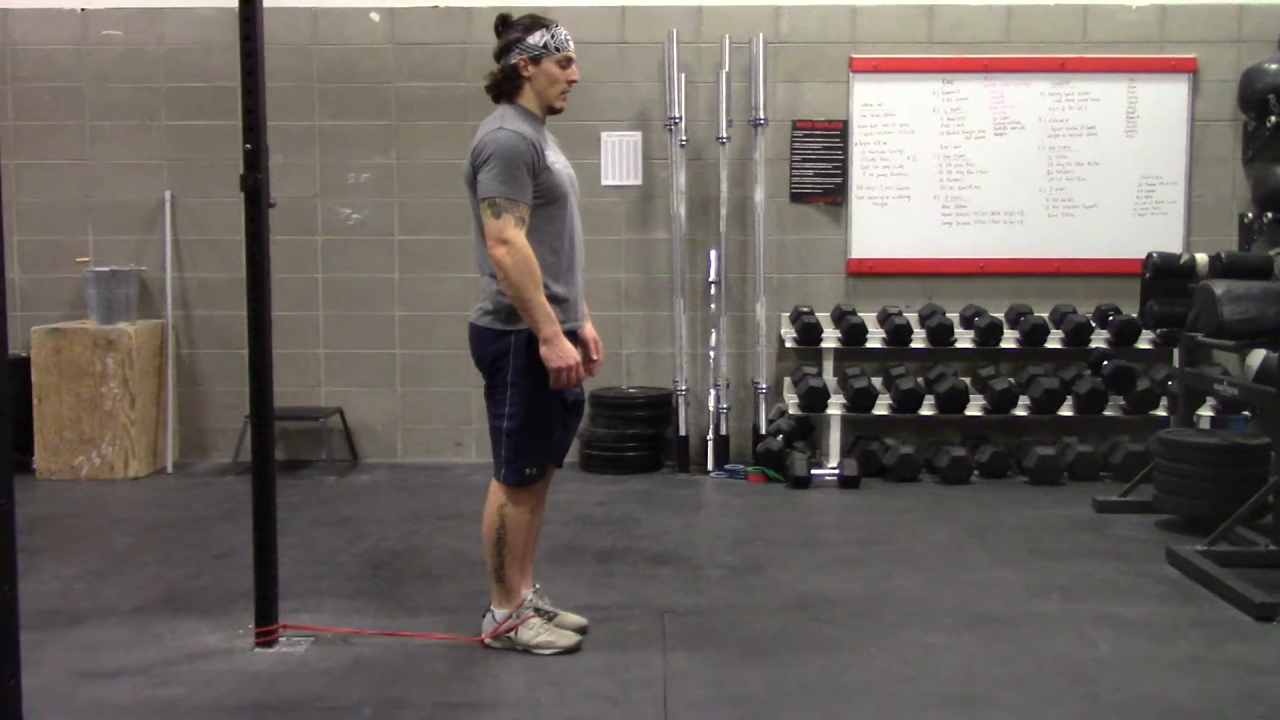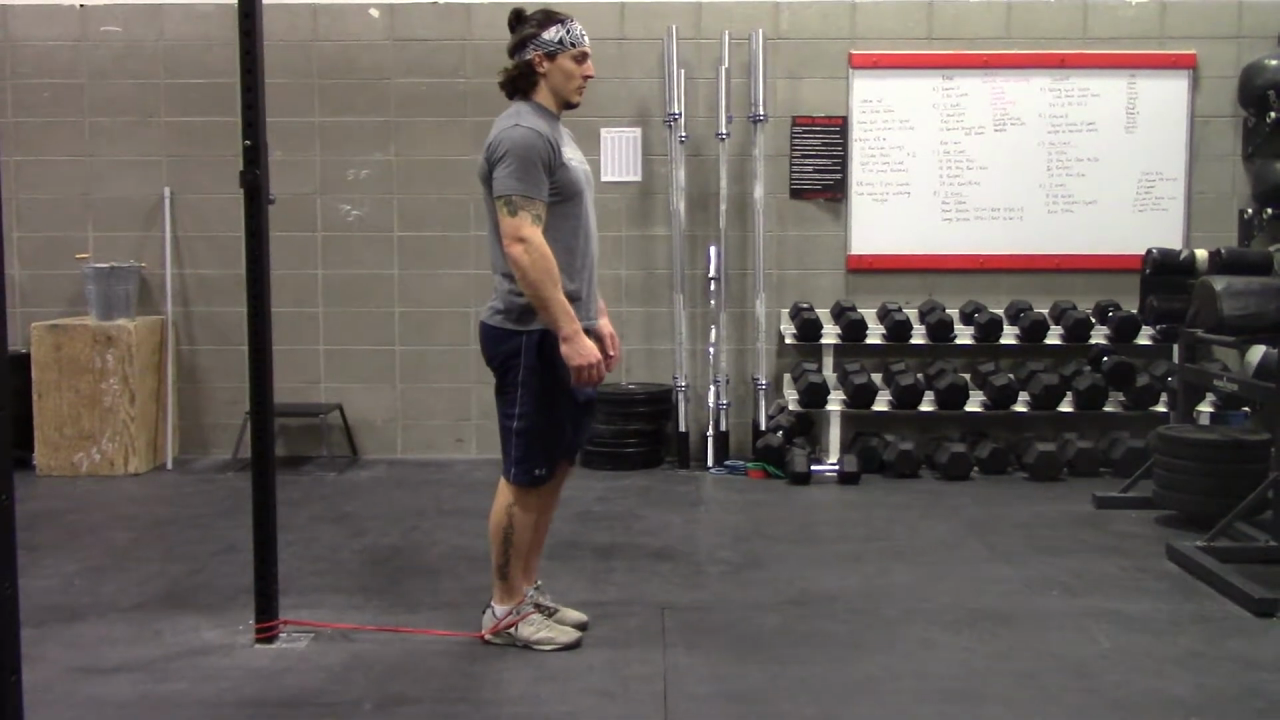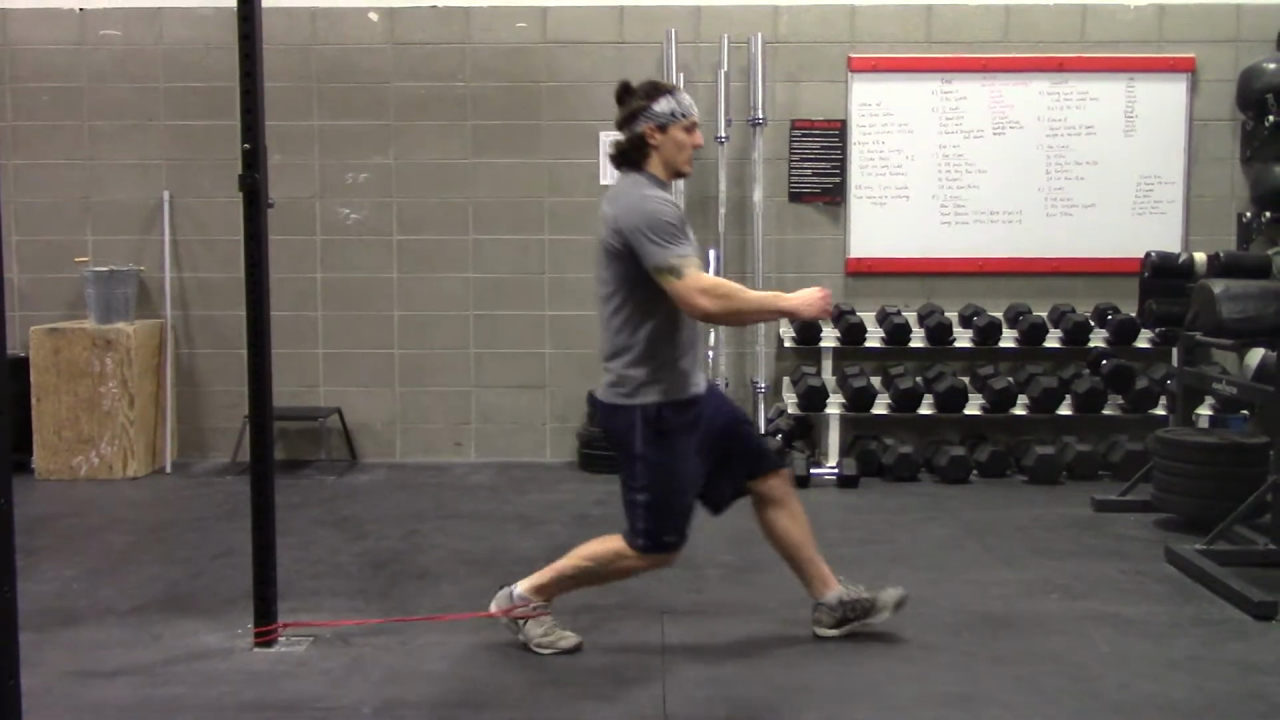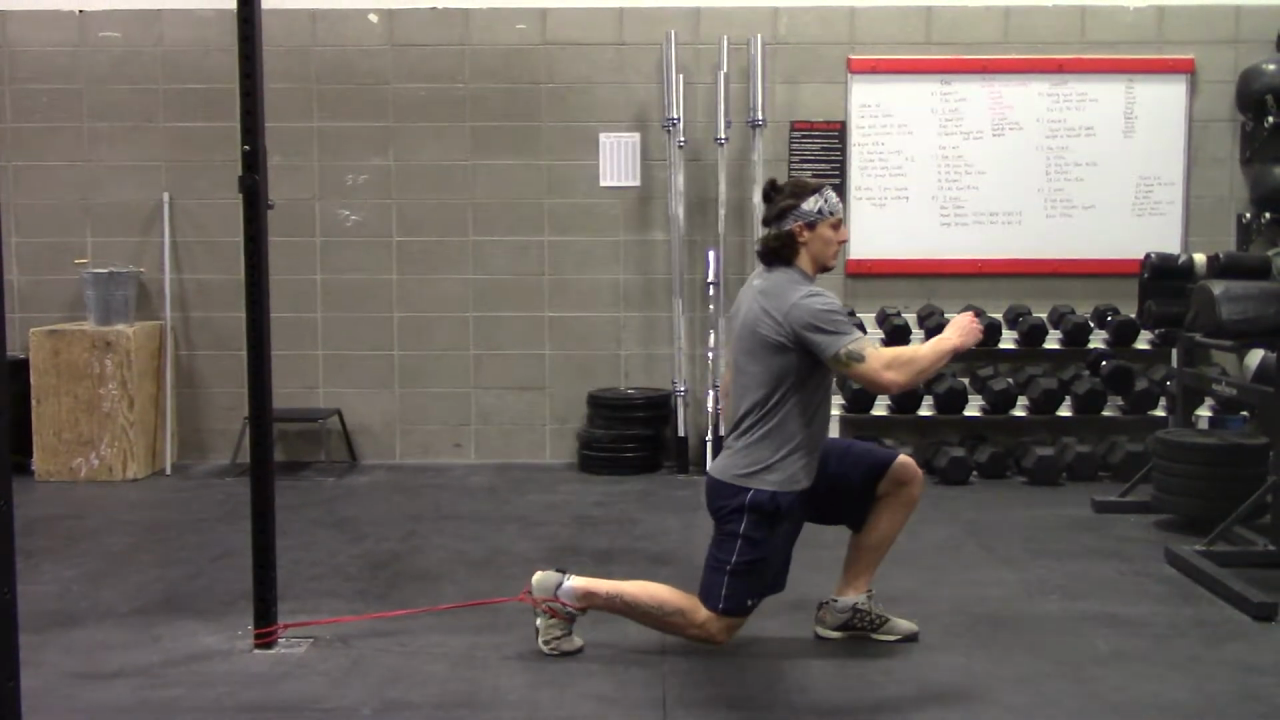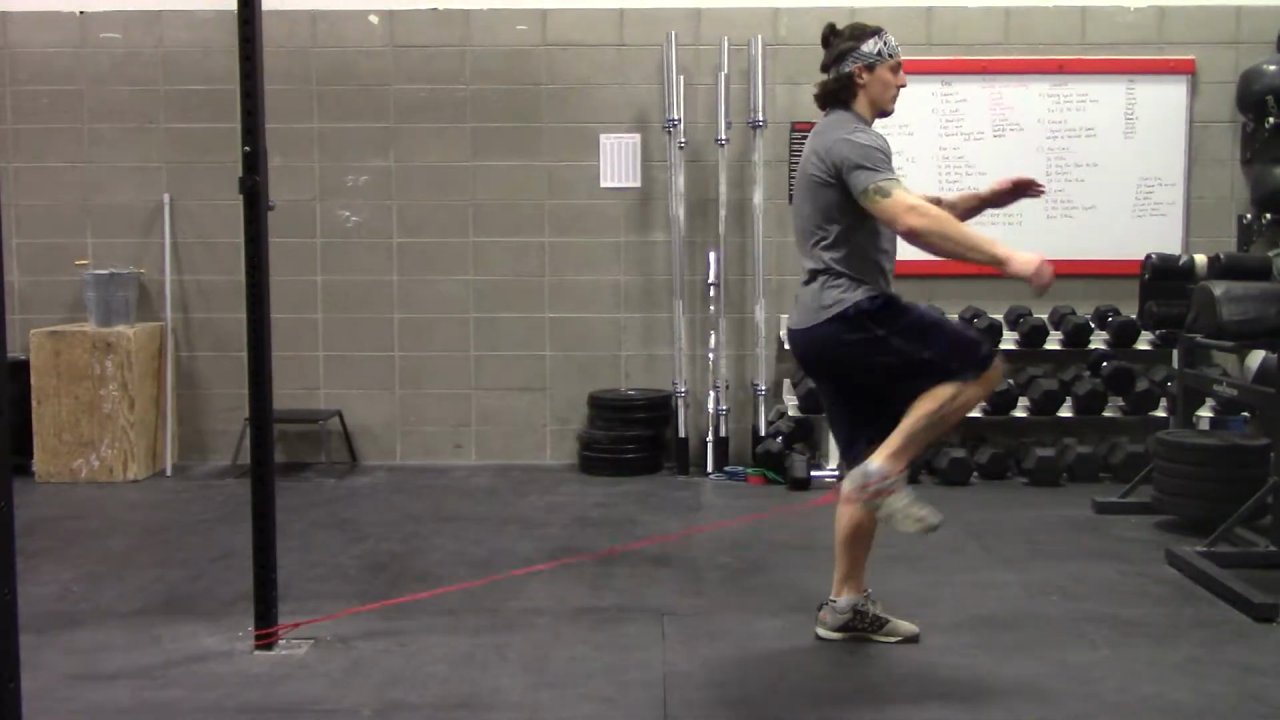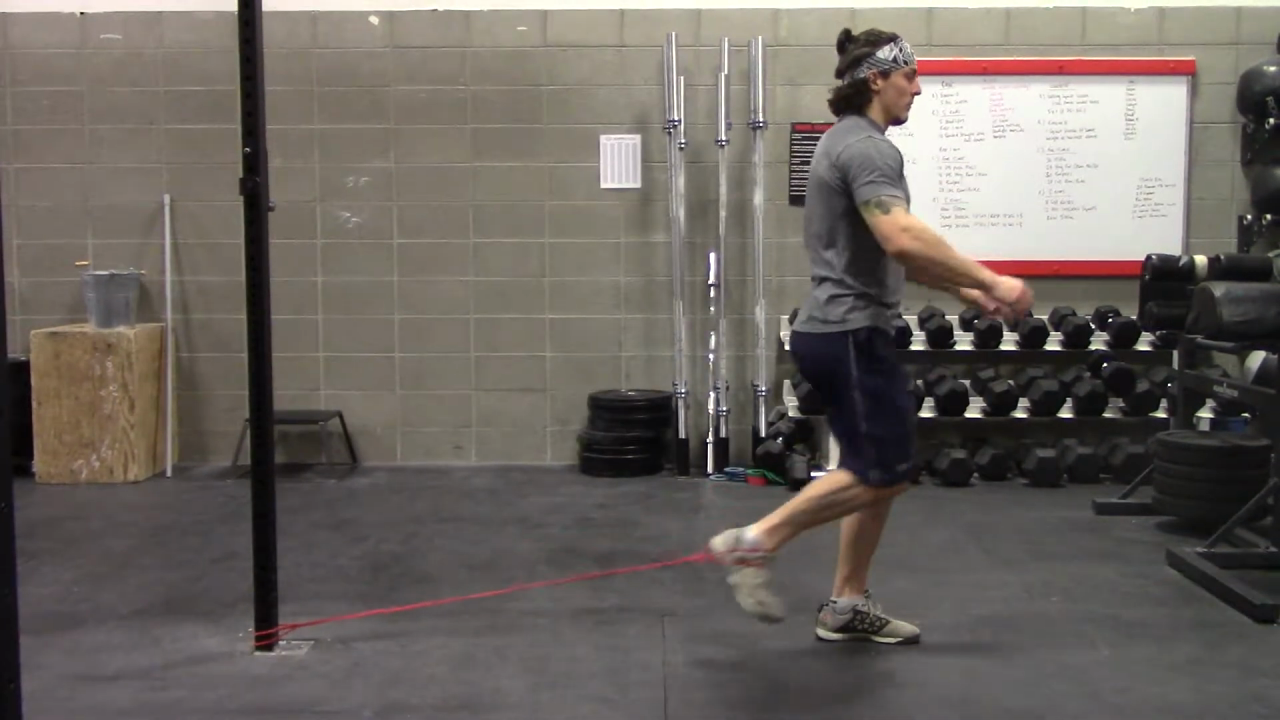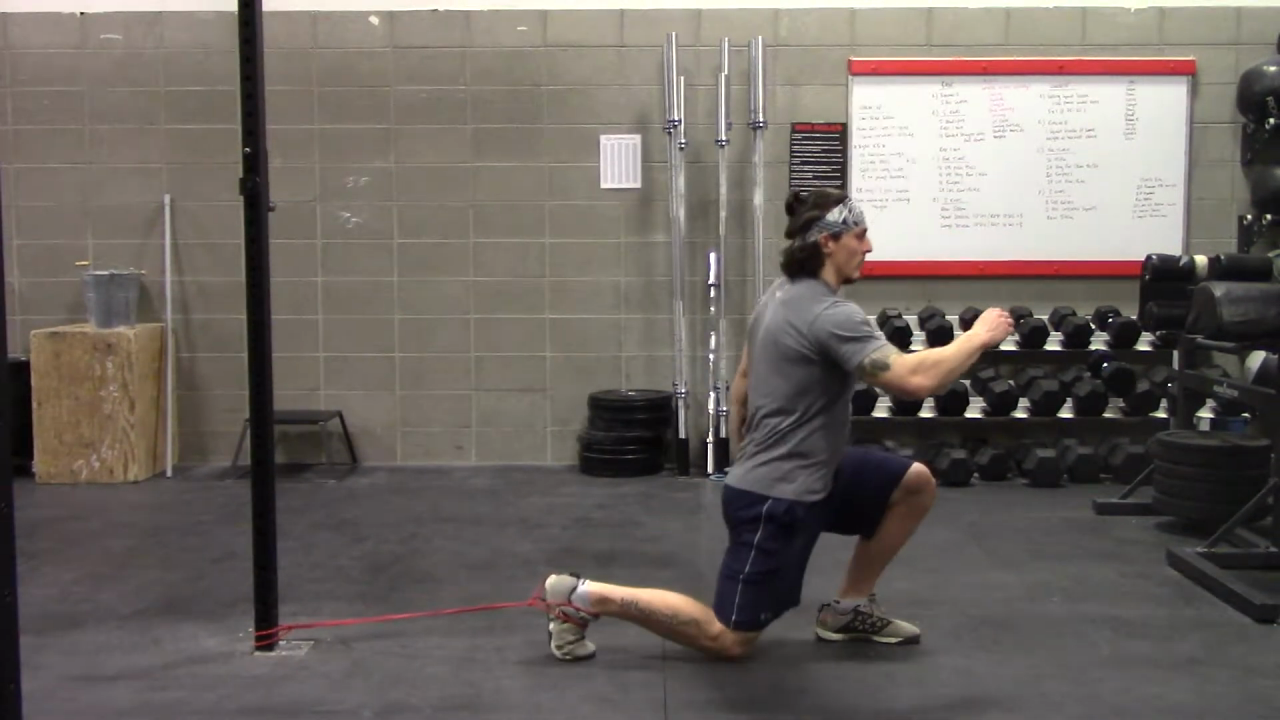
dt=0.7s
person 1, frame 1
left shoulder: (535, 136)
right shoulder: (507, 138)
right elbow: (507, 247)
left wrist: (579, 321)
right wrist: (550, 336)
left hip: (547, 333)
right hip: (521, 337)
left knee: (538, 475)
right knee: (517, 478)
left ankle: (526, 595)
right ankle: (504, 614)
person 1, frame 2
left shoulder: (552, 132)
right shoulder: (523, 134)
right elbow: (523, 245)
left wrist: (597, 317)
right wrist: (571, 335)
left hip: (561, 331)
right hip: (533, 337)
left knee: (553, 470)
right knee: (527, 477)
left ankle: (524, 590)
right ankle: (505, 611)
person 1, frame 3
left shoulder: (642, 196)
right shoulder: (646, 206)
right elbow: (701, 298)
right wrist: (790, 304)
left hip: (685, 391)
right hip: (648, 406)
left knee: (772, 482)
right knee: (653, 547)
left ankle: (832, 601)
right ankle: (524, 600)
person 1, frame 4
left shoulder: (764, 286)
right shoulder: (804, 303)
left elbow: (732, 380)
right elbow: (887, 376)
right wrist: (951, 340)
left hip: (790, 464)
right hip: (760, 487)
left knee: (904, 478)
right knee: (714, 624)
left ankle: (846, 606)
right ankle: (565, 592)
person 1, frame 5
left shoulder: (841, 136)
right shoulder: (852, 139)
left elbow: (907, 215)
right elbow: (910, 219)
left wrist: (985, 199)
right wrist: (1006, 257)
left hip: (829, 323)
right hip: (846, 317)
left knee: (870, 466)
right knee: (981, 366)
left ankle: (846, 605)
right ankle: (884, 472)
person 1, frame 6
left shoulder: (853, 141)
right shoulder: (865, 147)
left elbow: (887, 249)
right elbow: (902, 239)
left wrist: (962, 287)
right wrist: (989, 279)
left hip: (852, 333)
right hip: (847, 336)
left knee: (885, 473)
right knee: (879, 474)
left ankle: (845, 607)
right ankle: (755, 543)
person 1, frame 7
left shoulder: (782, 296)
right shoulder: (829, 316)
left elbow: (742, 388)
right elbow: (915, 380)
left wrist: (745, 456)
right wrist: (978, 337)
left hip: (803, 477)
right hip: (778, 499)
left knee: (915, 485)
right knee: (727, 638)
left ankle: (848, 608)
right ankle: (581, 597)
